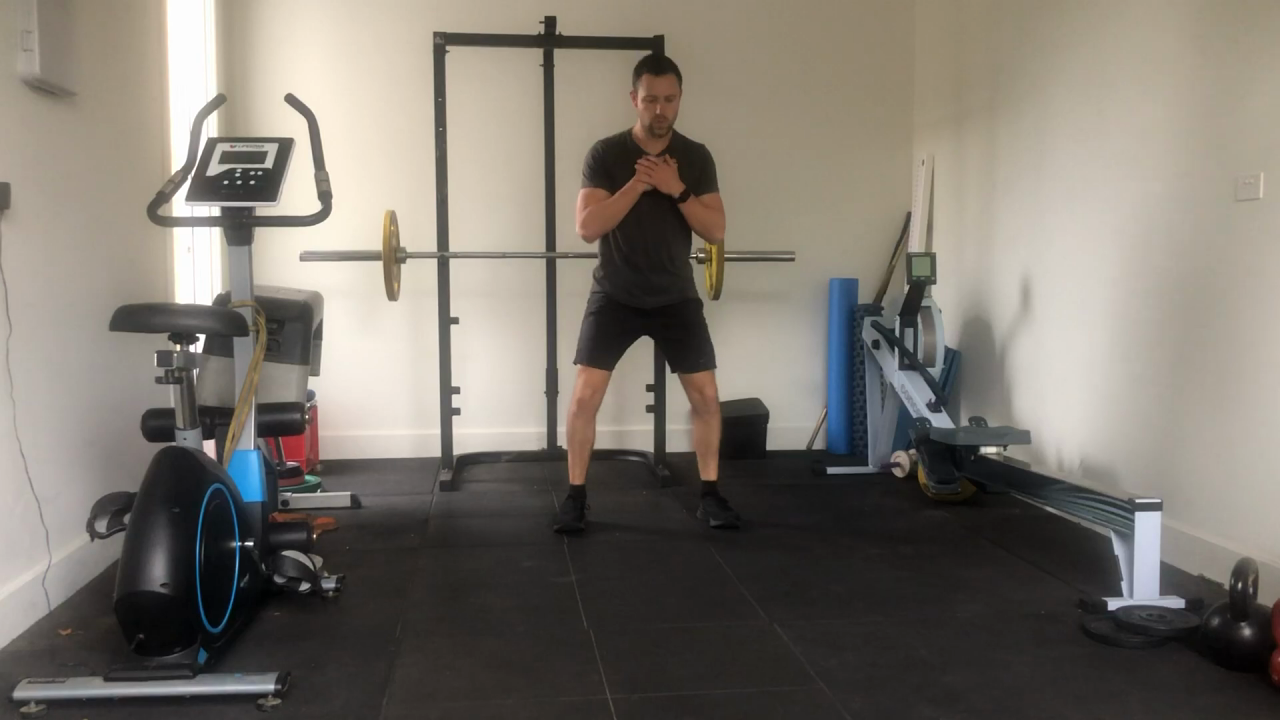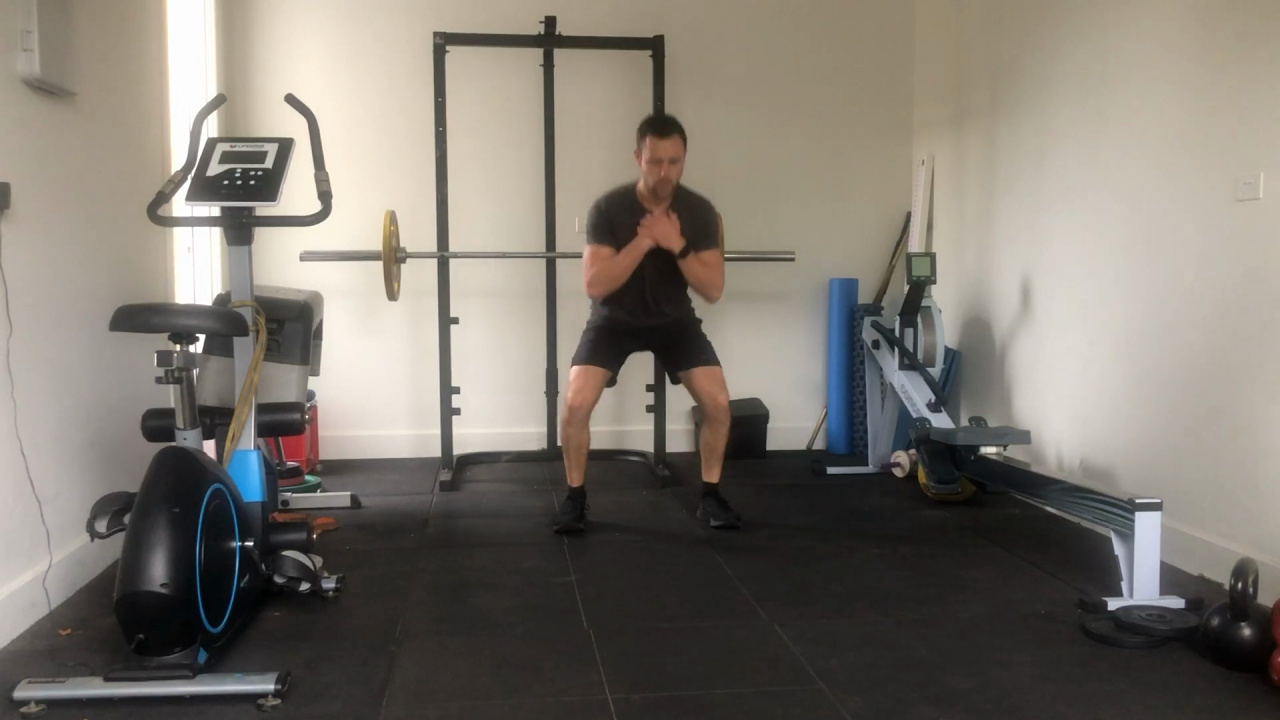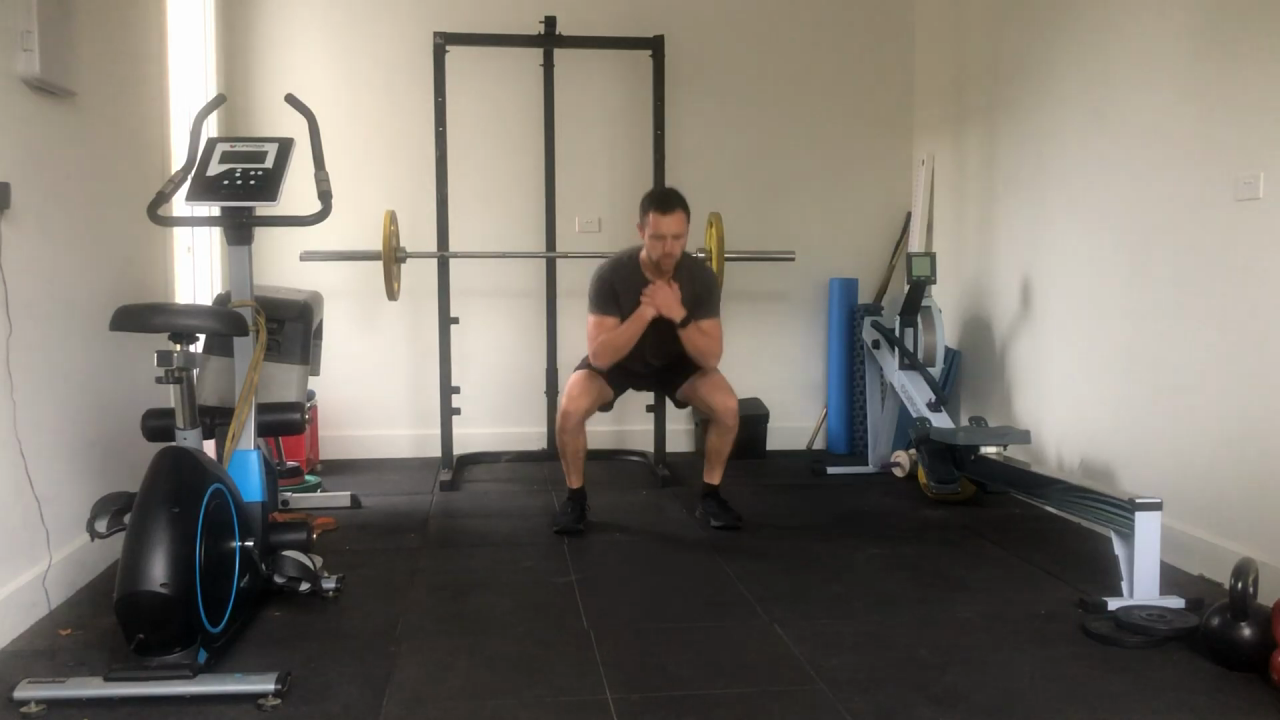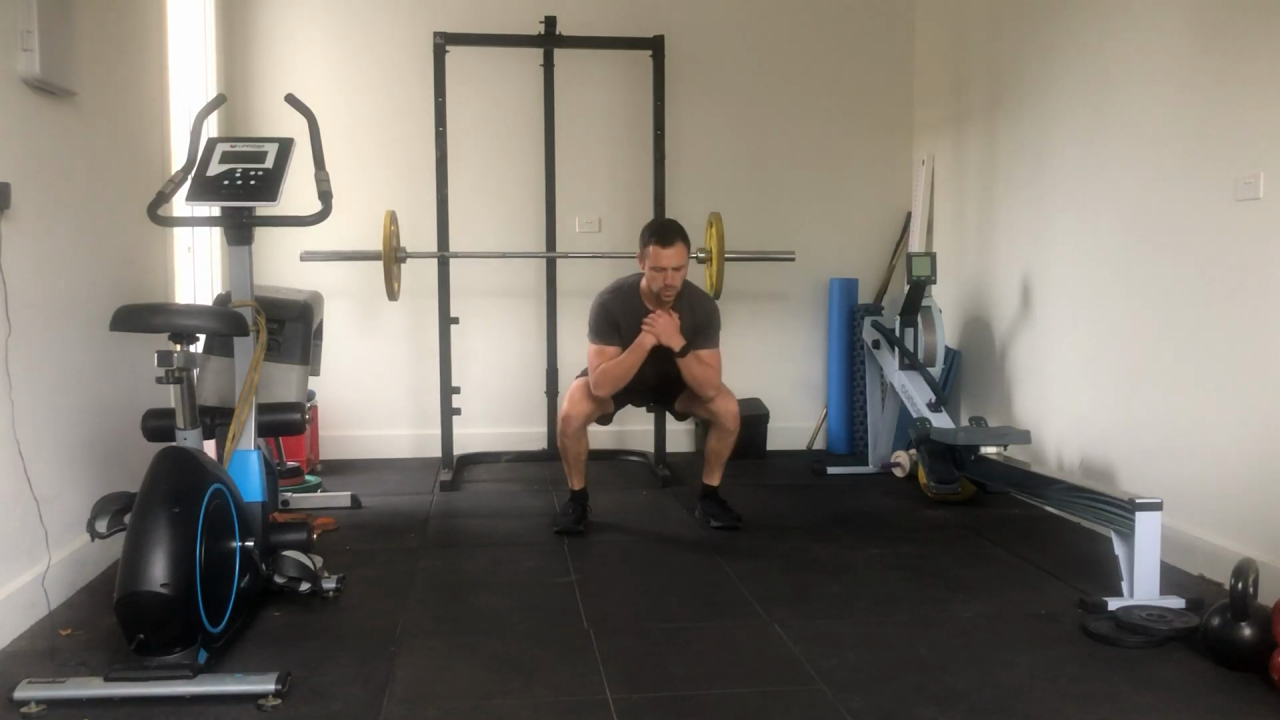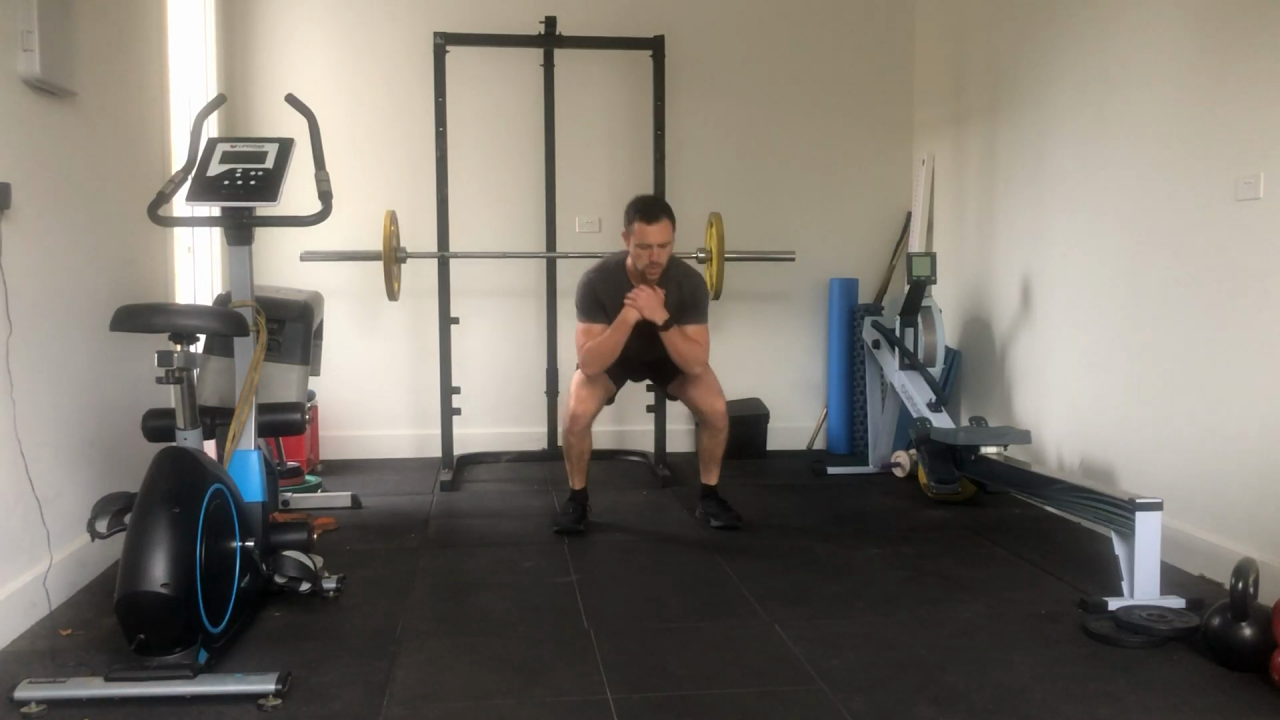
dt=0.2s
person 1, frame 1
left shoulder: (695, 156)
right shoulder: (606, 153)
left elbow: (717, 231)
right elbow: (587, 228)
left wrist: (677, 189)
right wrist: (637, 183)
left hip: (676, 297)
right hip: (615, 296)
left knee: (704, 395)
right knee: (585, 396)
left ankle: (709, 494)
right ankle: (576, 497)
person 1, frame 2
left shoulder: (699, 211)
right shoulder: (609, 208)
left elbow: (713, 290)
right elbow: (594, 287)
left wrist: (678, 246)
right wrist: (643, 242)
left hip: (673, 319)
right hip: (616, 319)
left knee: (717, 401)
right knee: (576, 403)
left ankle: (710, 495)
right ankle: (575, 496)
person 1, frame 3
left shoulder: (701, 278)
right shoulder: (611, 275)
left elbow: (711, 357)
right elbow: (599, 357)
left wrist: (680, 316)
right wrist: (645, 313)
left hip: (675, 361)
right hip: (618, 360)
left knee: (727, 408)
right knee: (570, 408)
left ankle: (710, 495)
right ankle: (576, 497)
person 1, frame 4
left shoulder: (702, 307)
right shoulder: (610, 303)
left elbow: (709, 389)
right elbow: (600, 386)
left wrist: (678, 345)
right wrist: (645, 341)
left hip: (674, 377)
right hip: (618, 376)
left knee: (728, 411)
right knee: (572, 414)
left ankle: (709, 496)
right ankle: (577, 499)
person 1, frame 5
left shoulder: (689, 282)
right shoulder: (596, 281)
left elbow: (697, 365)
right elbow: (589, 364)
left wrist: (662, 319)
right wrist: (628, 315)
left hip: (668, 353)
right hip: (611, 354)
left knee: (715, 410)
right knee: (578, 412)
left ankle: (709, 495)
right ankle: (577, 498)
